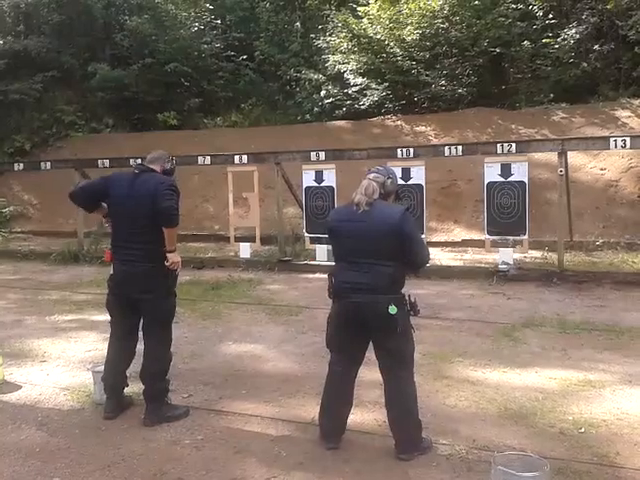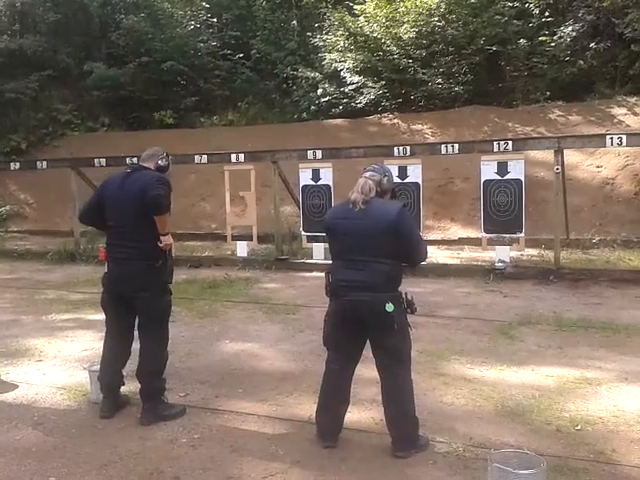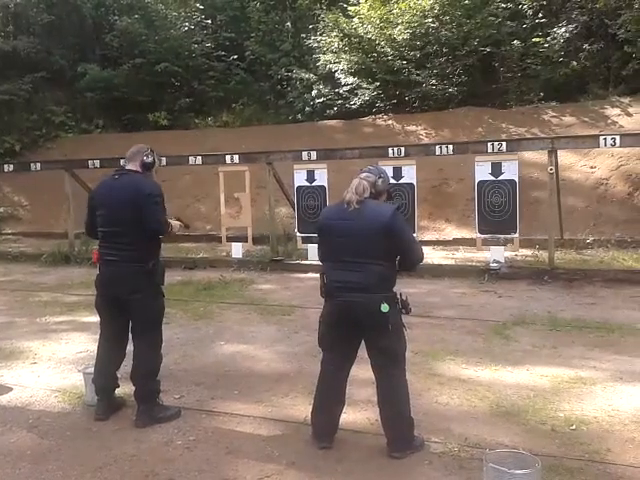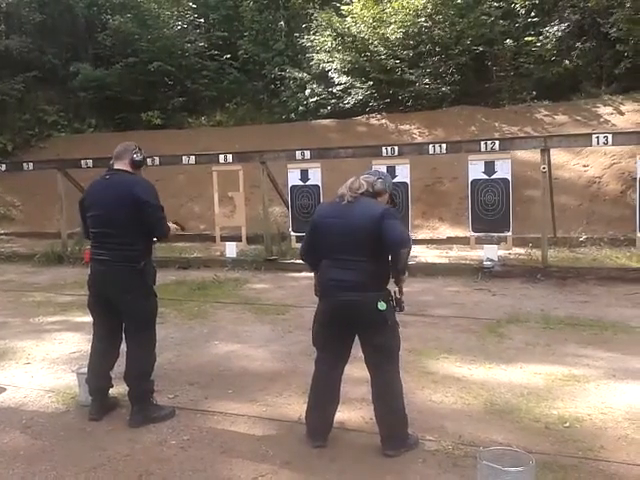
dt=0.4s
person 1, frame 1
left shoulder: (337, 216)
right shoulder: (398, 216)
right elbow: (420, 259)
left hip: (346, 303)
right hip: (385, 305)
left knee: (340, 367)
right knee: (398, 373)
left ankle: (330, 434)
right ankle: (408, 443)
person 1, frame 2
left shoulder: (334, 215)
right shoulder: (395, 213)
right elbow: (418, 254)
left hip: (343, 301)
right hip: (383, 303)
left knee: (337, 366)
right knee: (395, 371)
left ankle: (327, 432)
right ankle: (405, 440)
person 1, frame 3
left shoulder: (328, 215)
right shoulder: (388, 215)
right elbow: (414, 258)
right wrist: (388, 261)
left hip: (337, 302)
right hip: (377, 304)
left knee: (332, 367)
right knee: (390, 371)
left ankle: (322, 433)
right ankle: (400, 441)
person 1, frame 4
left shoulder: (323, 212)
right shoulder: (381, 213)
left elbow: (307, 254)
right elbow: (400, 242)
right wrist: (399, 272)
left hip: (332, 300)
right hip: (371, 302)
left knee: (327, 364)
right knee: (384, 370)
left ankle: (317, 432)
right ankle: (395, 439)
person 2, frame 1
left shoulder: (116, 181)
right shoulder: (164, 185)
left elbow: (78, 193)
right elbow: (168, 214)
left wrist: (106, 212)
right wrist: (171, 250)
left hip: (121, 272)
right hip: (153, 274)
left knee: (120, 335)
right knee: (157, 340)
left ankle: (113, 400)
right ankle: (156, 406)
person 2, frame 2
left shoulder: (111, 183)
right shoulder: (156, 181)
left elbow: (86, 215)
right elbow: (158, 201)
right wrist: (165, 233)
left hip: (115, 270)
right hip: (148, 272)
left knee: (116, 334)
right knee: (153, 338)
left ankle: (109, 398)
right ankle: (153, 405)
person 2, frame 3
left shoulder: (101, 188)
right shoulder: (146, 186)
left elbow: (91, 230)
right elbow: (156, 226)
right wrist: (171, 225)
left hip: (108, 273)
right hip: (139, 275)
left knee: (110, 336)
right knee: (147, 340)
left ankle: (104, 401)
right ankle: (148, 407)
person 2, frame 4
left shoulder: (91, 190)
right shoulder: (140, 186)
left elbow: (88, 232)
right elbow: (158, 230)
right wrist: (168, 228)
left hip: (99, 273)
right hip: (132, 275)
left knee: (103, 336)
right knee: (140, 340)
left ankle: (98, 401)
right ankle: (142, 407)
